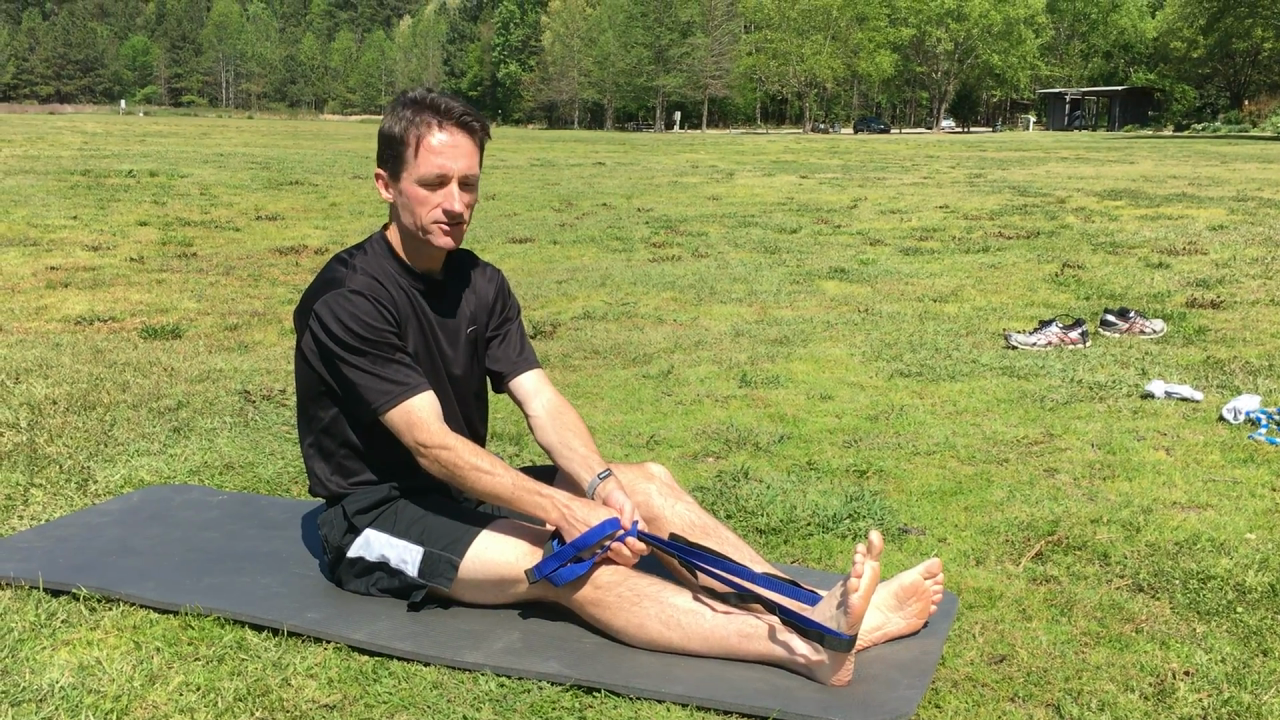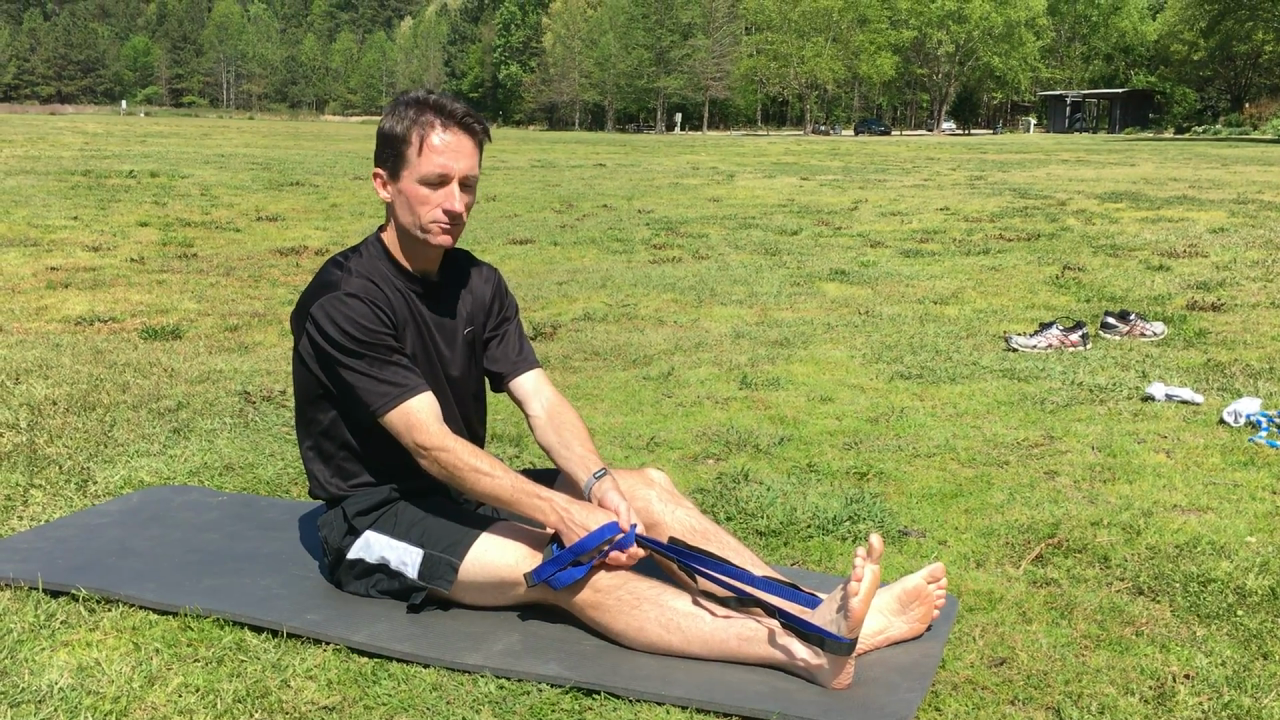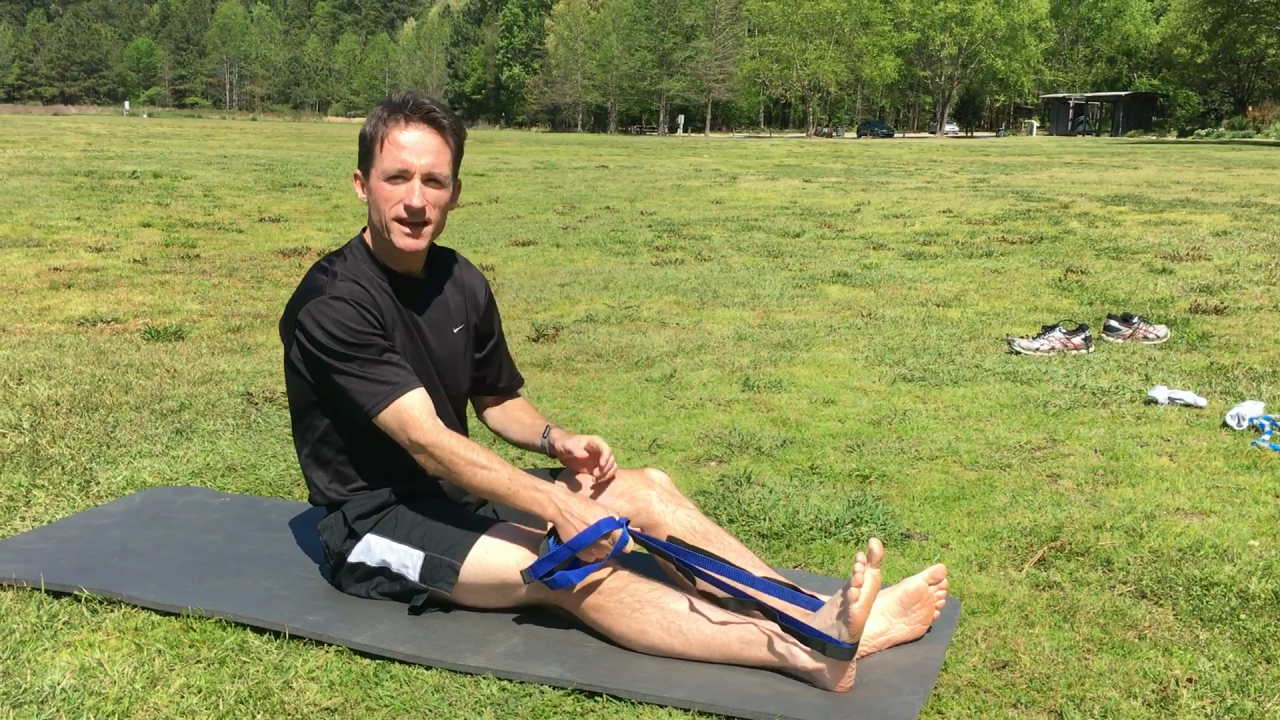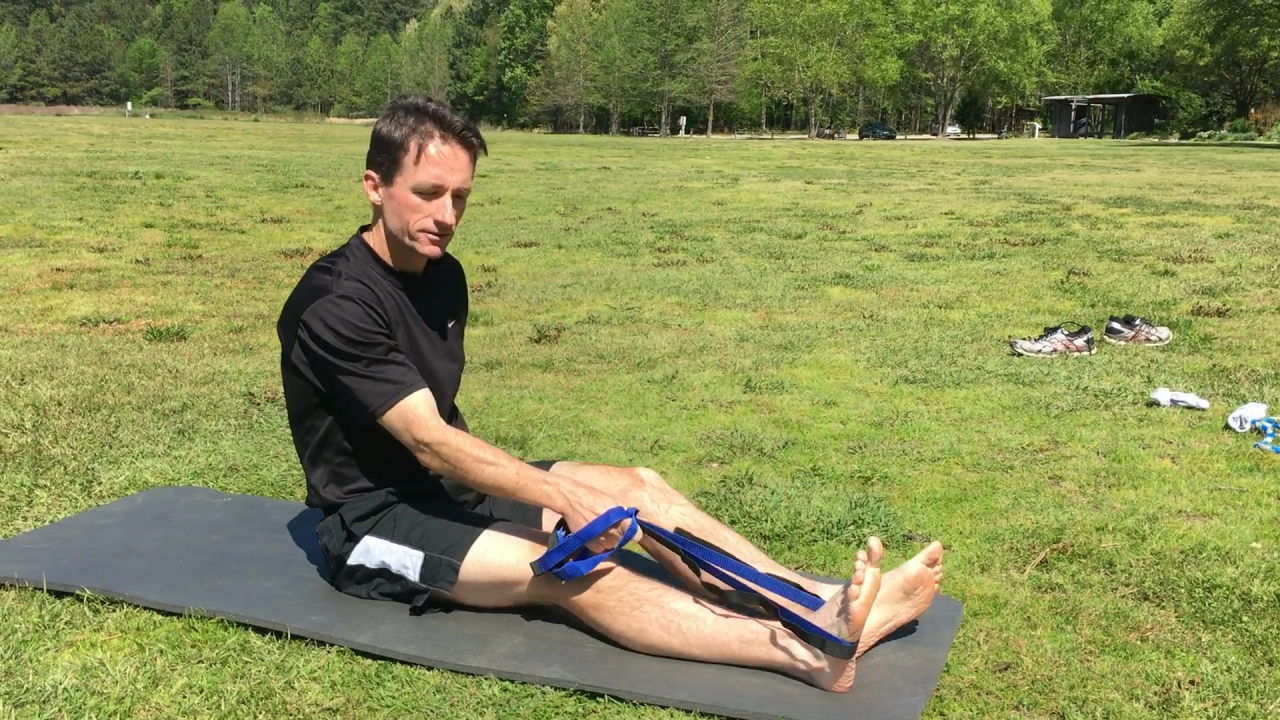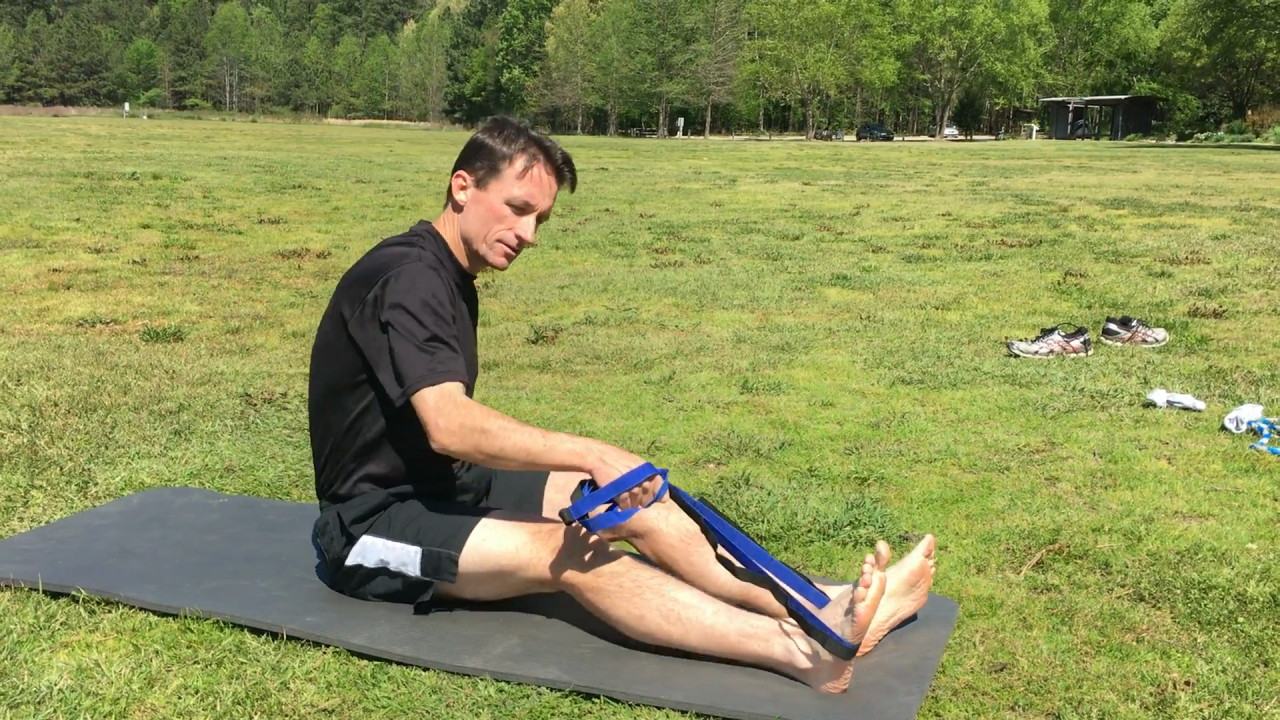
dt=0.3s
person 1, frame 1
left shoulder: (480, 284)
right shoulder: (348, 298)
left elbow: (541, 401)
right elbow: (432, 445)
left wrist: (599, 484)
right wrist: (565, 512)
left hip: (462, 489)
right hip: (376, 519)
left knee: (648, 483)
left ankle: (811, 614)
right ankle: (805, 648)
person 1, frame 2
left shoulder: (477, 284)
right shoulder: (345, 300)
left elbow: (541, 399)
right elbow: (431, 444)
left wrist: (599, 487)
right wrist: (562, 513)
left hip: (458, 490)
right hip: (375, 520)
left knee: (647, 491)
left ankle: (816, 618)
right ankle: (804, 652)
person 1, frame 3
left shoulder: (461, 282)
right shoulder: (332, 304)
left elbow: (500, 401)
right elbow: (427, 441)
left wrist: (556, 437)
right wrist: (558, 504)
left hip: (454, 491)
right hip: (375, 523)
left knee: (648, 491)
left ankle: (816, 620)
right ankle: (807, 656)
person 1, frame 4
left shoulder: (442, 275)
right shoulder: (336, 304)
right elbow: (428, 441)
right wrist: (561, 496)
left hip: (444, 487)
right hip: (373, 521)
left knee: (638, 486)
right knee: (567, 568)
left ankle: (822, 609)
right ankle: (804, 653)
person 1, frame 5
left shoulder: (452, 280)
right shoulder: (409, 275)
right elbow: (449, 428)
right wrist: (590, 454)
left hip: (441, 486)
right hip: (373, 522)
left knee: (632, 501)
right knee: (568, 553)
left ankle: (821, 611)
right ankle: (801, 651)
